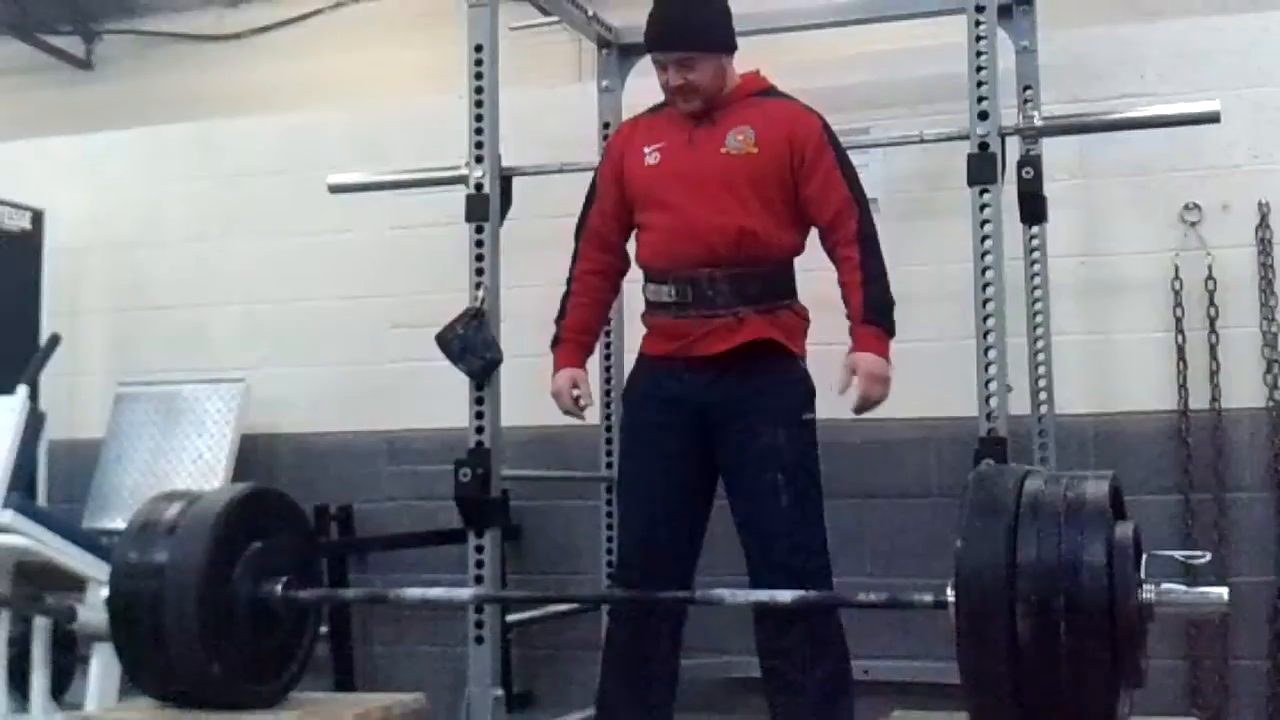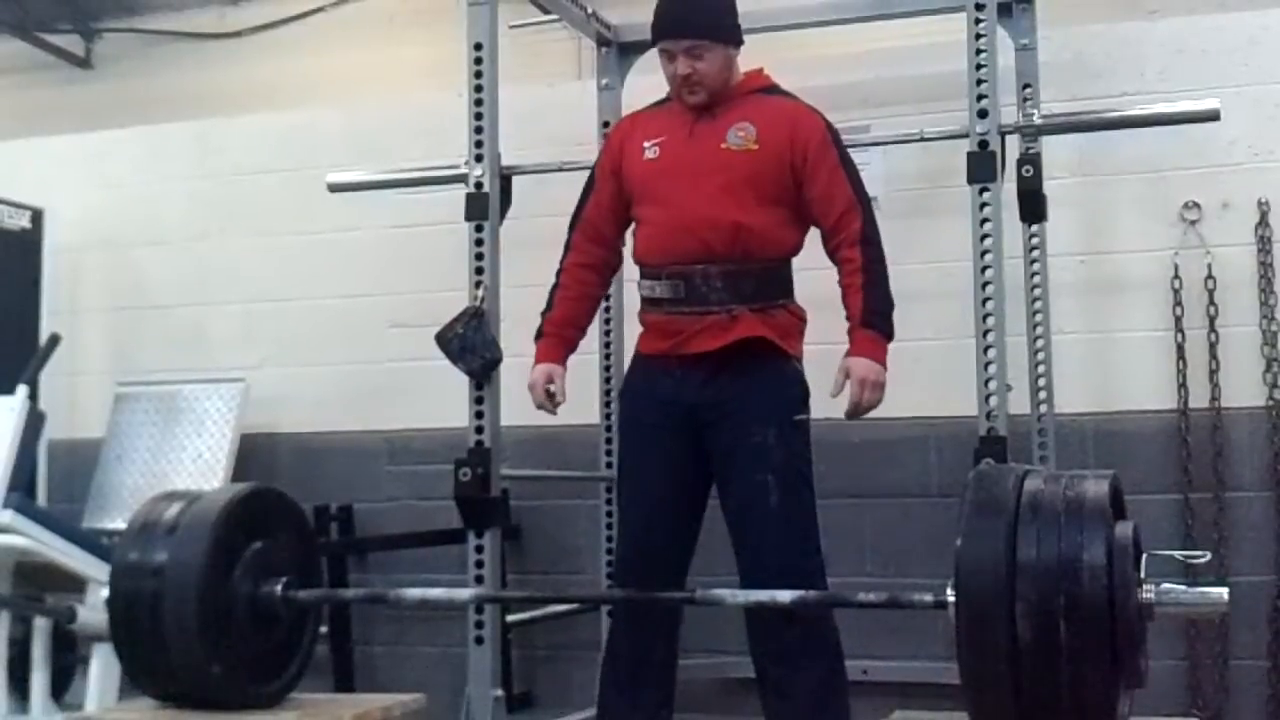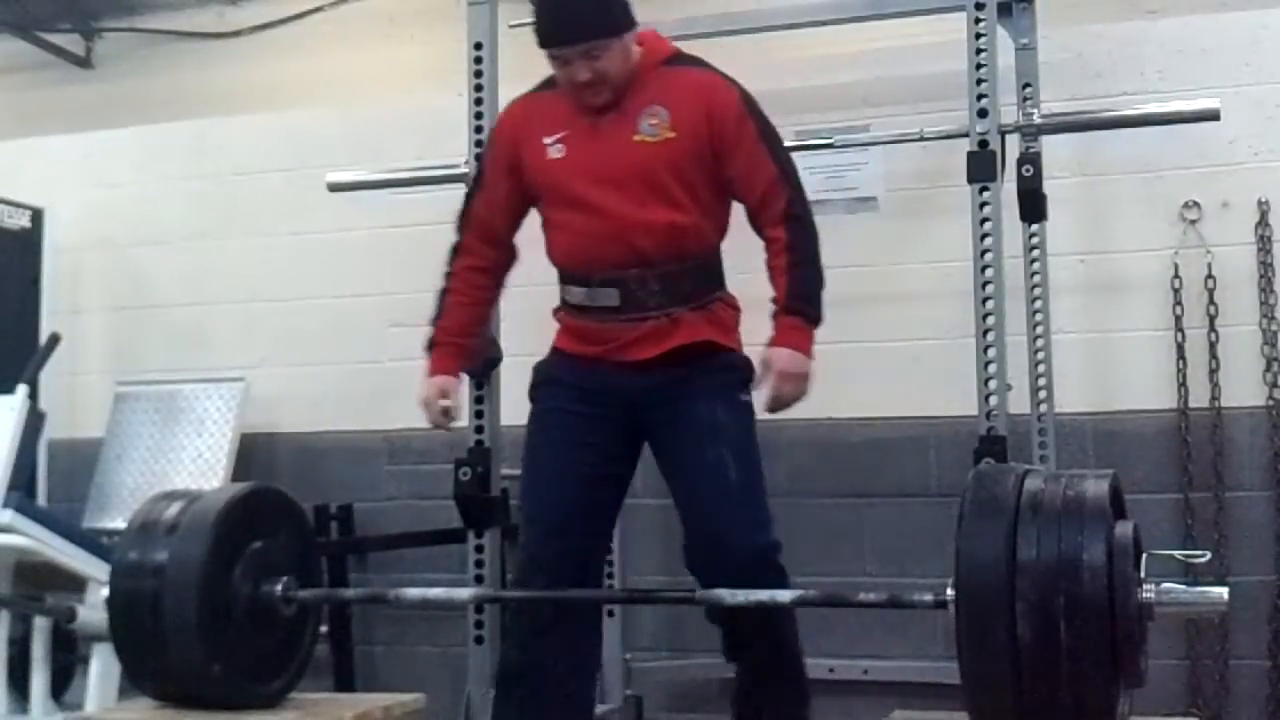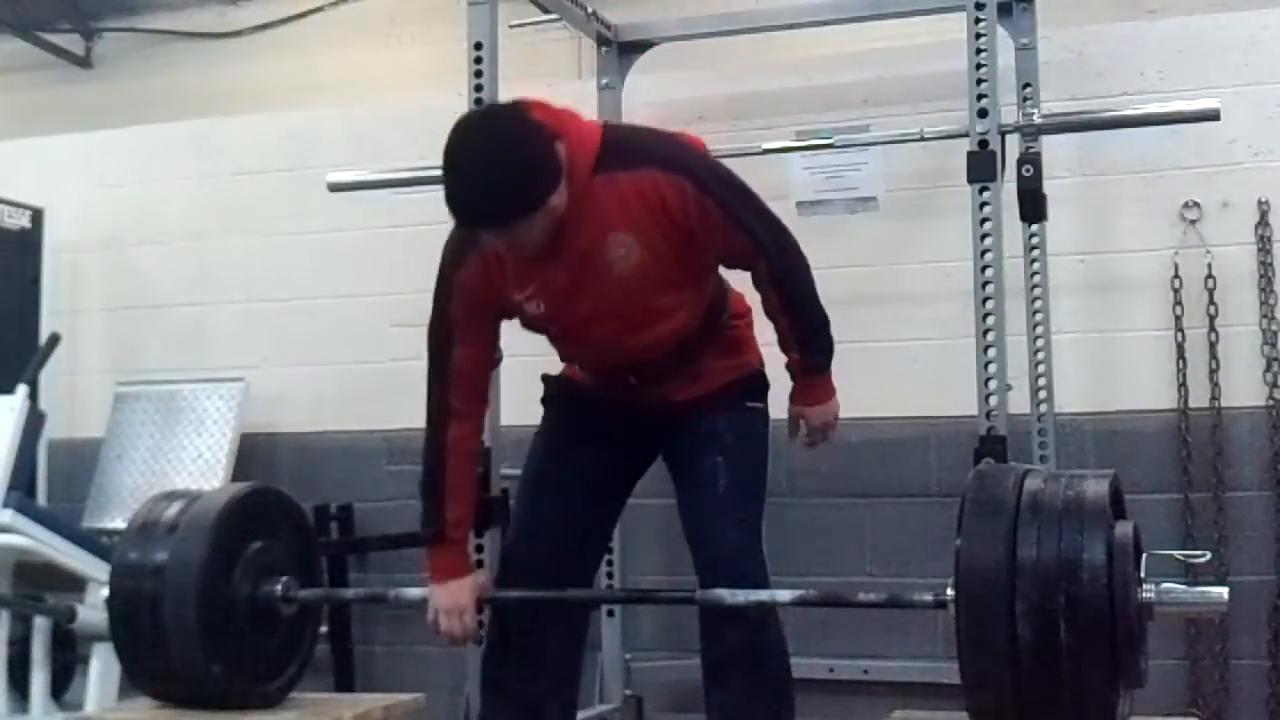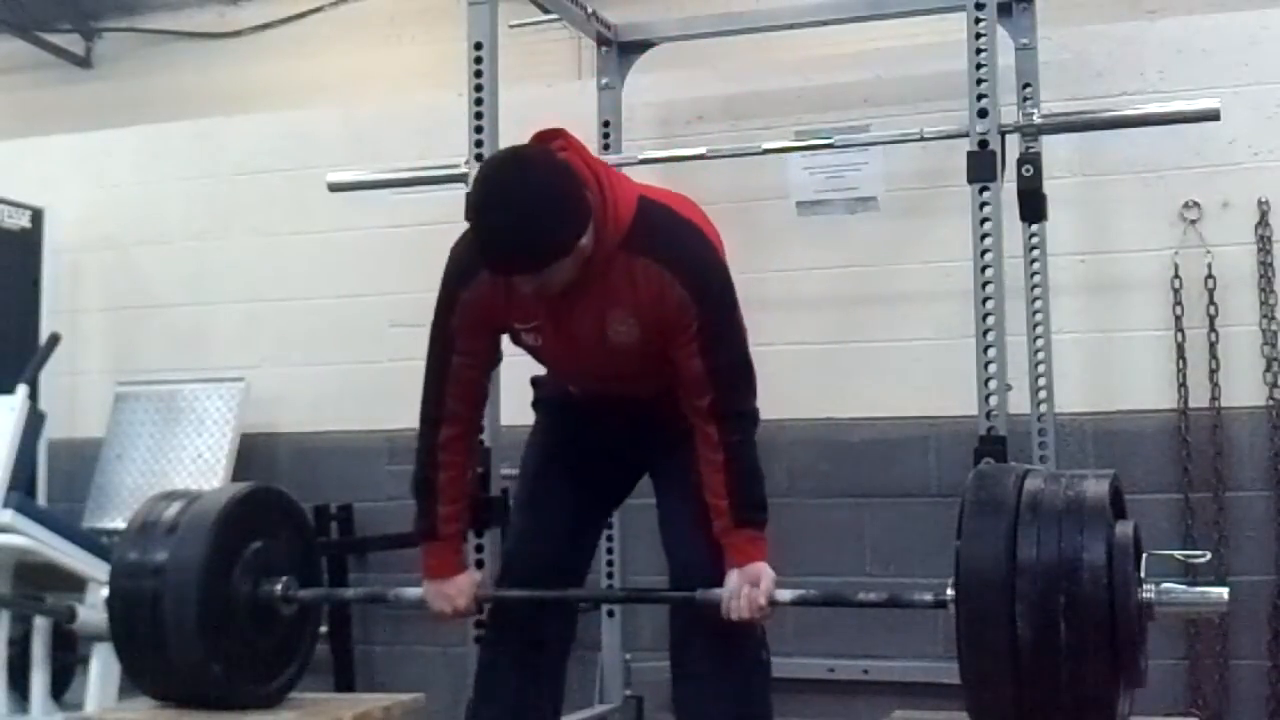
dt=1s
person 1, frame 1
left shoulder: (789, 125)
right shoulder: (631, 142)
left elbow: (851, 233)
right elbow: (596, 255)
left wrist: (870, 339)
right wrist: (570, 353)
left hip: (762, 374)
right hip: (662, 379)
left knee: (789, 569)
right knee: (645, 570)
person 1, frame 2
left shoulder: (791, 124)
right shoulder: (631, 137)
left elbow: (853, 234)
right elbow: (588, 249)
left wrist: (869, 341)
right wrist: (552, 346)
left hip: (756, 372)
right hip: (658, 377)
left knee: (782, 570)
right knee: (643, 571)
person 1, frame 3
left shoulder: (704, 95)
right shoulder: (525, 123)
left elbow: (782, 210)
right elbow: (481, 247)
left wrist: (793, 330)
right wrist: (446, 357)
left hip: (694, 364)
right hip: (581, 373)
left knee: (739, 551)
right knee: (550, 576)
person 1, frame 4
left shoulder: (659, 171)
right shoulder: (474, 260)
left elbow: (774, 259)
right elbow: (456, 402)
left wrist: (812, 382)
right wrist: (449, 560)
left hip: (712, 391)
right hip: (592, 402)
left knee: (732, 583)
right knee: (528, 585)
person 1, frame 5
left shoulder: (674, 246)
right shoulder: (476, 267)
left elbow: (722, 406)
right elbow: (452, 405)
left wrist: (745, 546)
right wrist: (442, 555)
left hip: (684, 410)
right hip: (579, 409)
left knee: (714, 594)
right knee: (524, 592)
